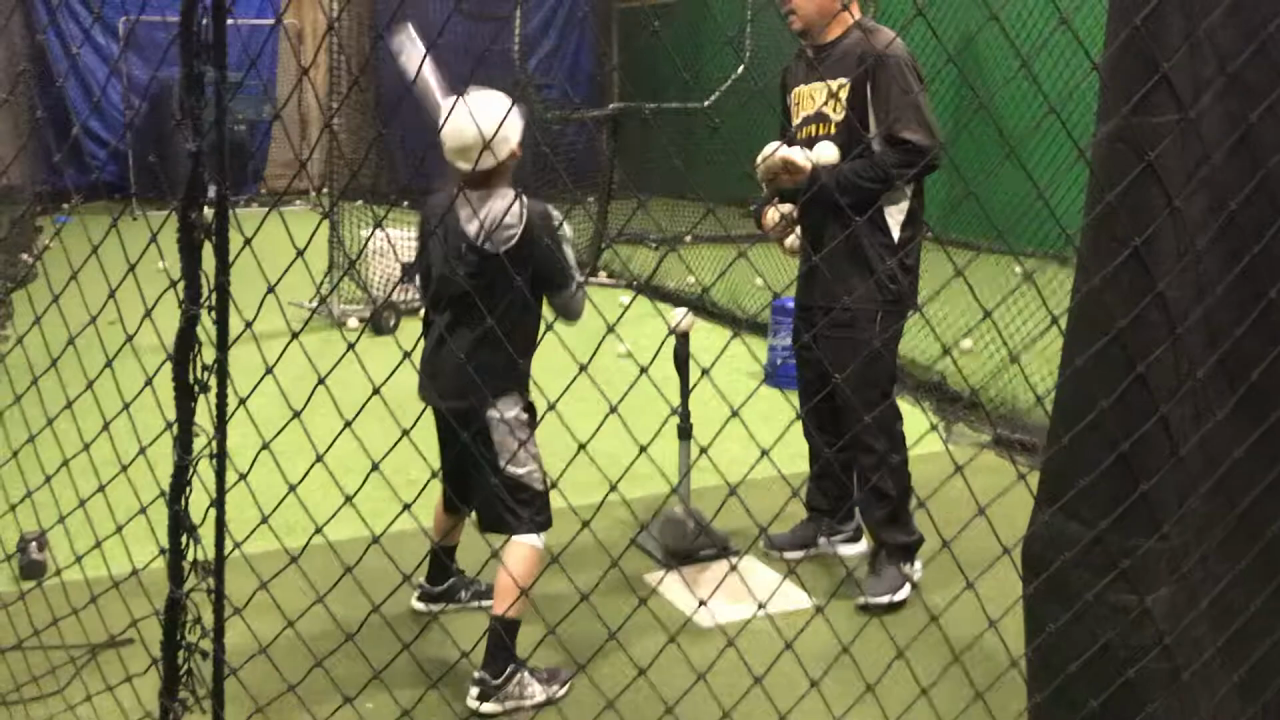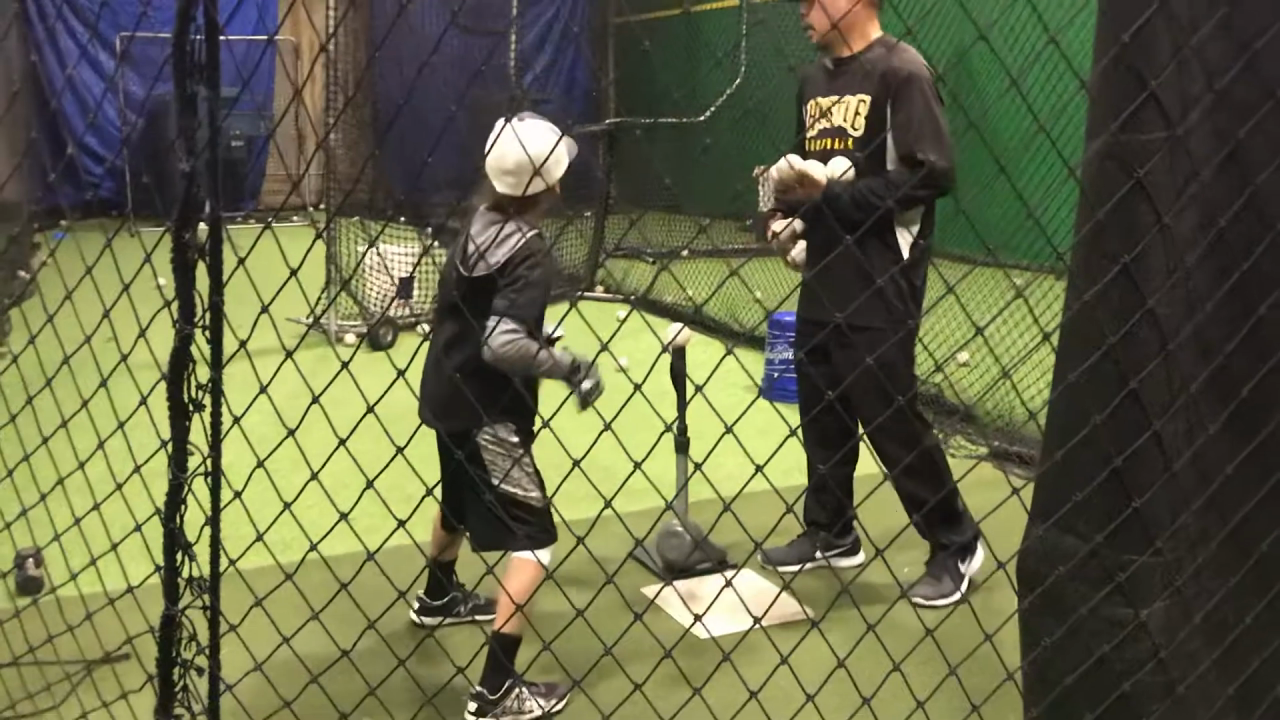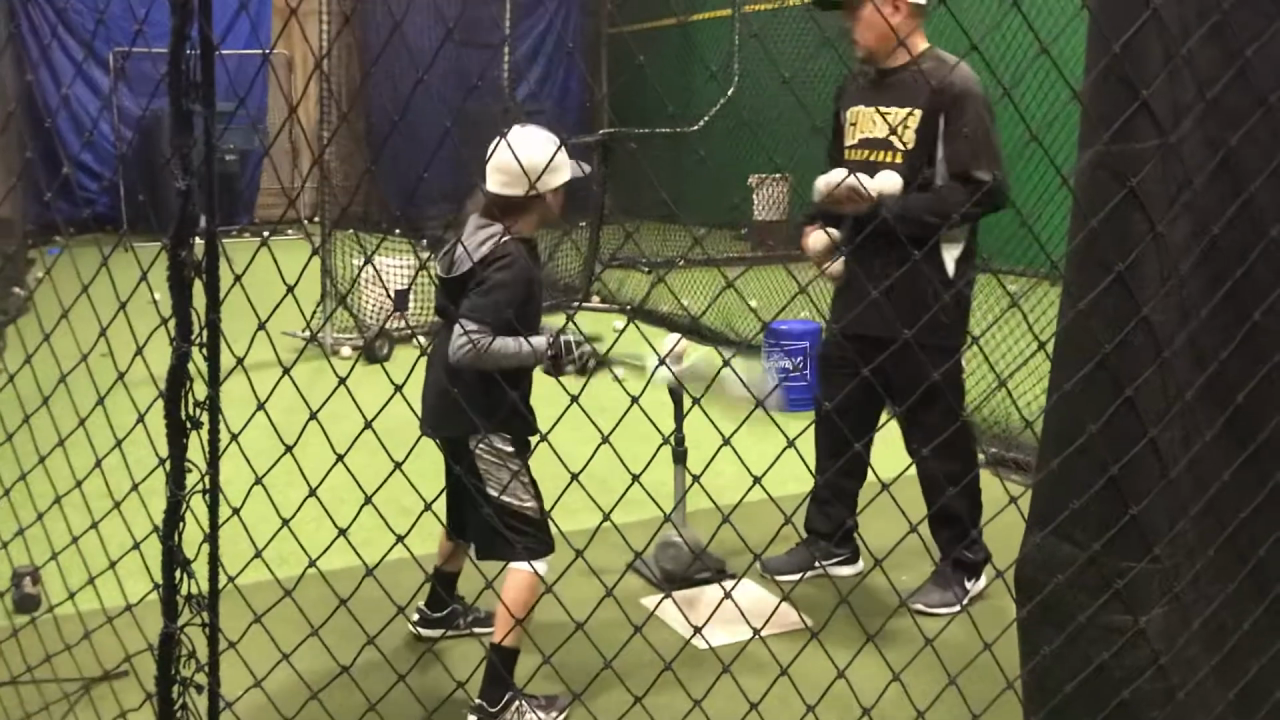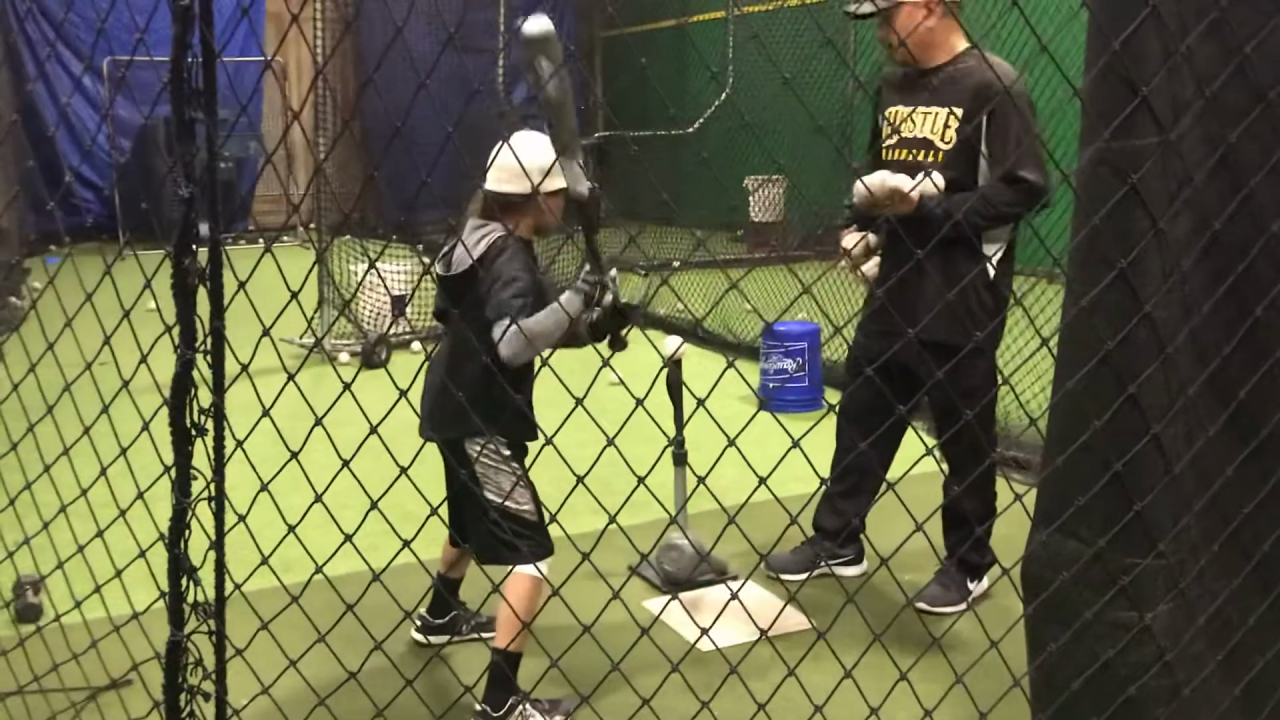
dt=0.3s
person 1, frame 1
left shoulder: (880, 53)
right shoulder: (798, 67)
left elbow: (917, 153)
left wrist: (819, 179)
right wrist: (775, 201)
left hip: (872, 265)
right hip: (820, 261)
left knee: (866, 404)
right knee: (819, 396)
left ankle: (896, 548)
right ankle: (833, 517)
person 1, frame 2
left shoulder: (900, 72)
right shoulder: (815, 78)
left elbow: (931, 175)
left wrist: (832, 196)
right wrist: (789, 211)
left hip: (882, 285)
right hip: (825, 277)
left knee: (893, 418)
right knee: (822, 412)
left ankle: (955, 546)
right ankle: (831, 533)
person 1, frame 3
left shoulder: (951, 85)
right shoulder: (854, 87)
left elbow: (984, 191)
left wrist: (882, 211)
right wrist: (824, 223)
left hip: (925, 299)
right hip: (859, 292)
left knee: (936, 436)
right knee: (838, 423)
left ankle: (963, 563)
right ankle: (831, 541)
person 1, frame 4
left shoulder: (994, 86)
right shoulder: (892, 87)
left elbow: (1027, 191)
left wrist: (926, 210)
right wrist: (861, 226)
left hip: (961, 302)
right hip: (892, 293)
left knee: (963, 437)
right knee: (861, 420)
left ankle: (969, 564)
right ankle: (837, 541)
person 2, frame 1
left shoulder: (438, 210)
right shoulder: (528, 219)
right elbow: (571, 305)
right wrist: (562, 239)
left hip: (445, 374)
right hip: (493, 387)
left knee: (462, 483)
right knee: (526, 521)
left ankle: (439, 582)
person 2, frame 2
left shoulder: (483, 222)
right shoulder: (529, 254)
right elbow: (503, 346)
left wrist: (542, 347)
right wrist: (569, 367)
left hip: (450, 390)
right hip: (484, 405)
left knee: (463, 500)
right knee: (532, 539)
left ankle: (437, 596)
person 2, frame 3
left shoulder: (483, 233)
right shoulder: (510, 257)
right elbow: (466, 346)
left wrist: (552, 346)
right wrist: (546, 349)
left hip: (457, 405)
right hip: (482, 414)
left knee: (470, 512)
right knee: (529, 549)
left ankle: (438, 608)
person 2, frame 4
left shoulder: (491, 243)
right shoulder: (505, 256)
left elbow: (538, 331)
right elbow: (514, 345)
left wrist: (592, 320)
right wrist: (580, 301)
left hip: (461, 407)
right hip: (478, 418)
left knee: (475, 519)
right knee: (529, 552)
left ankle: (440, 615)
